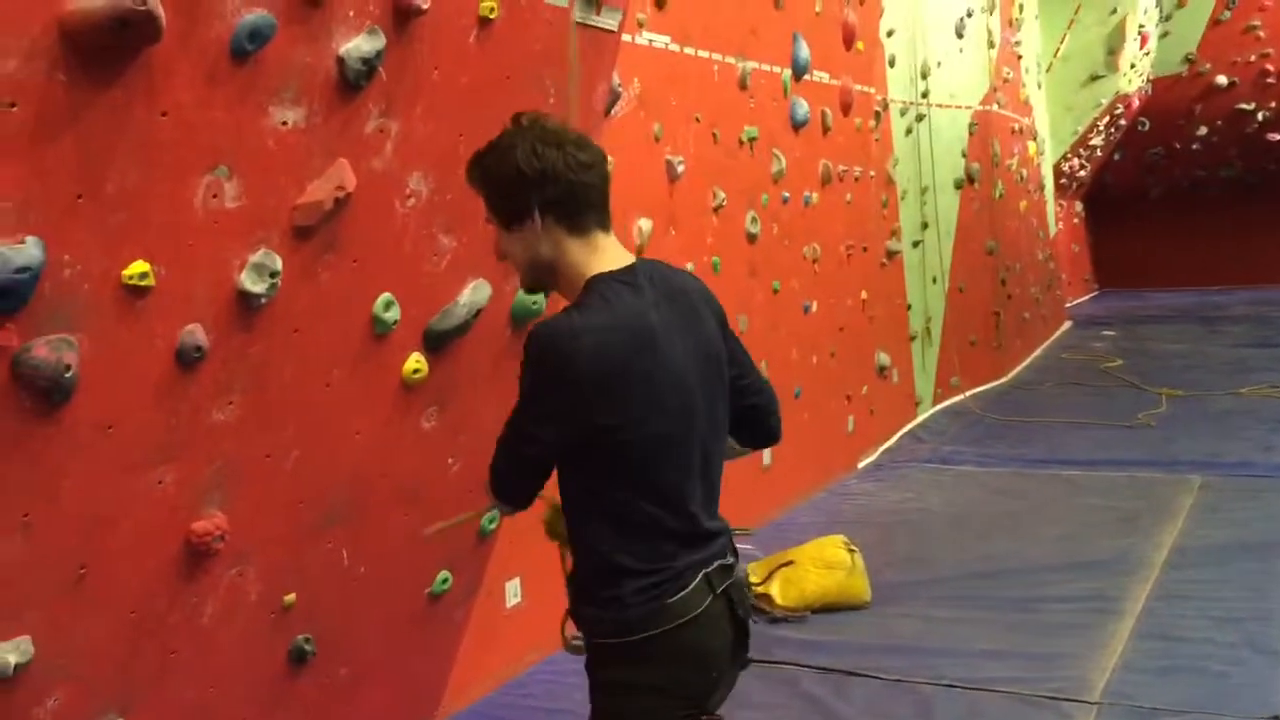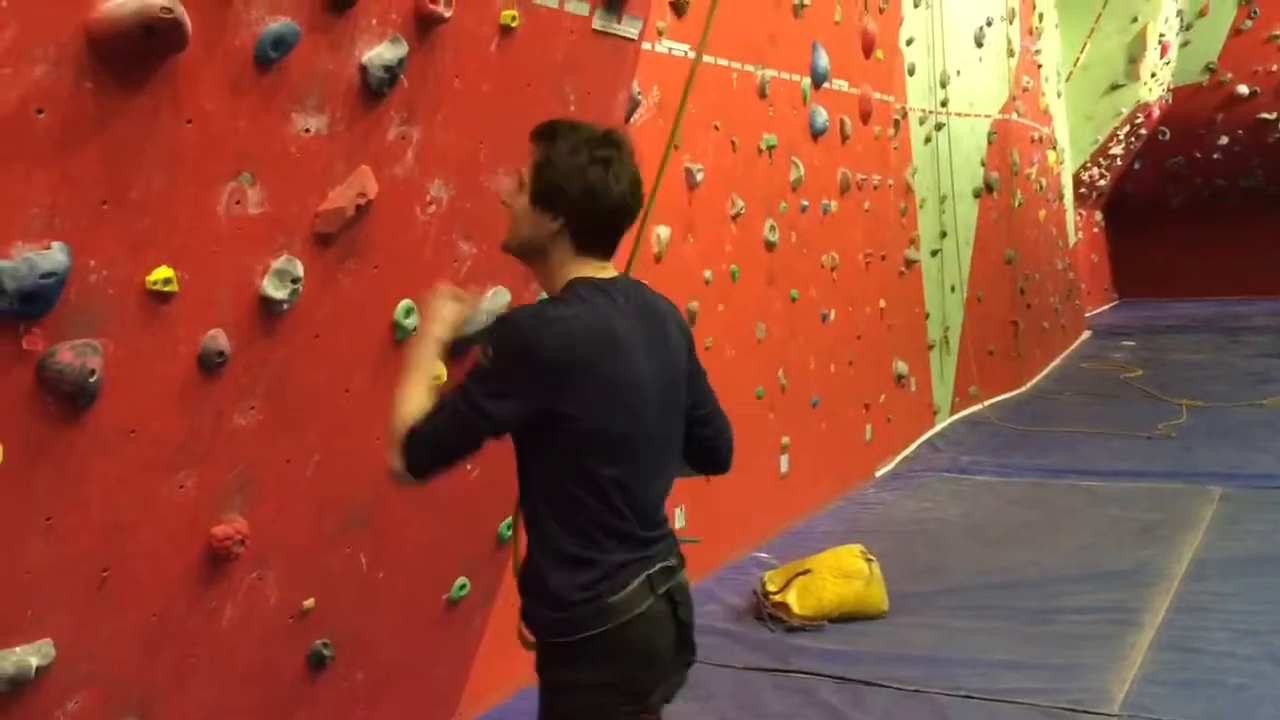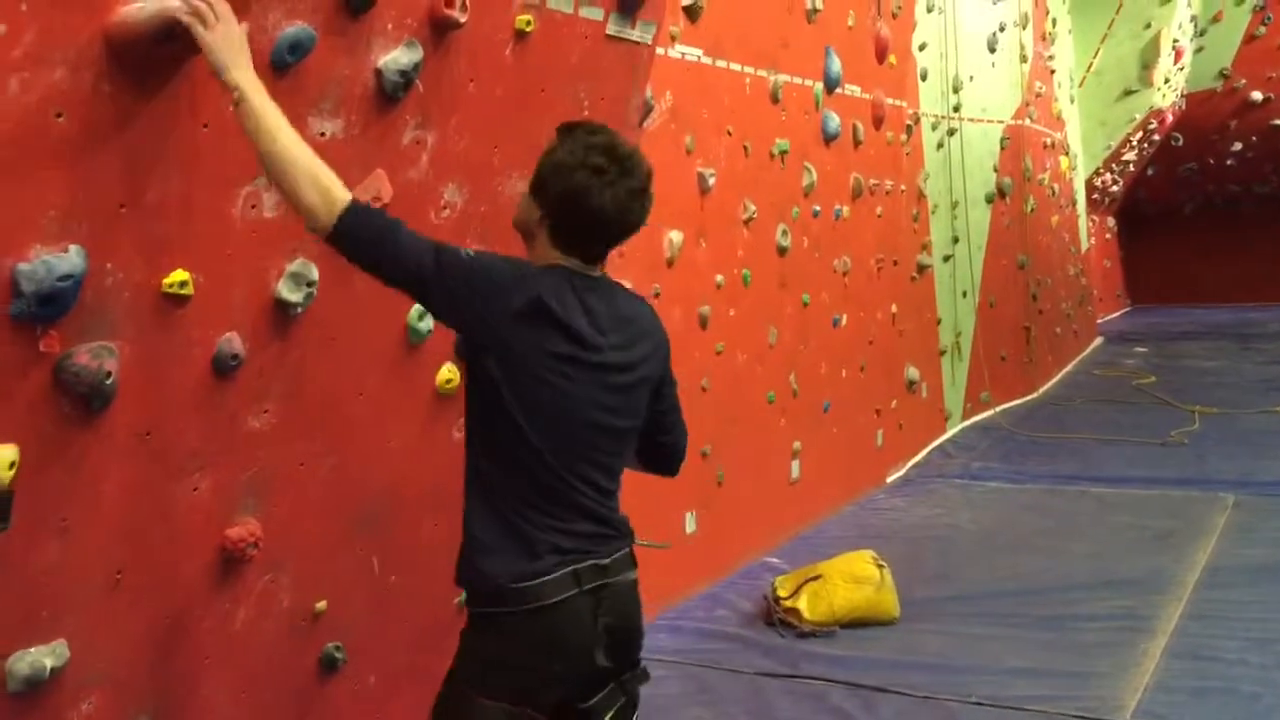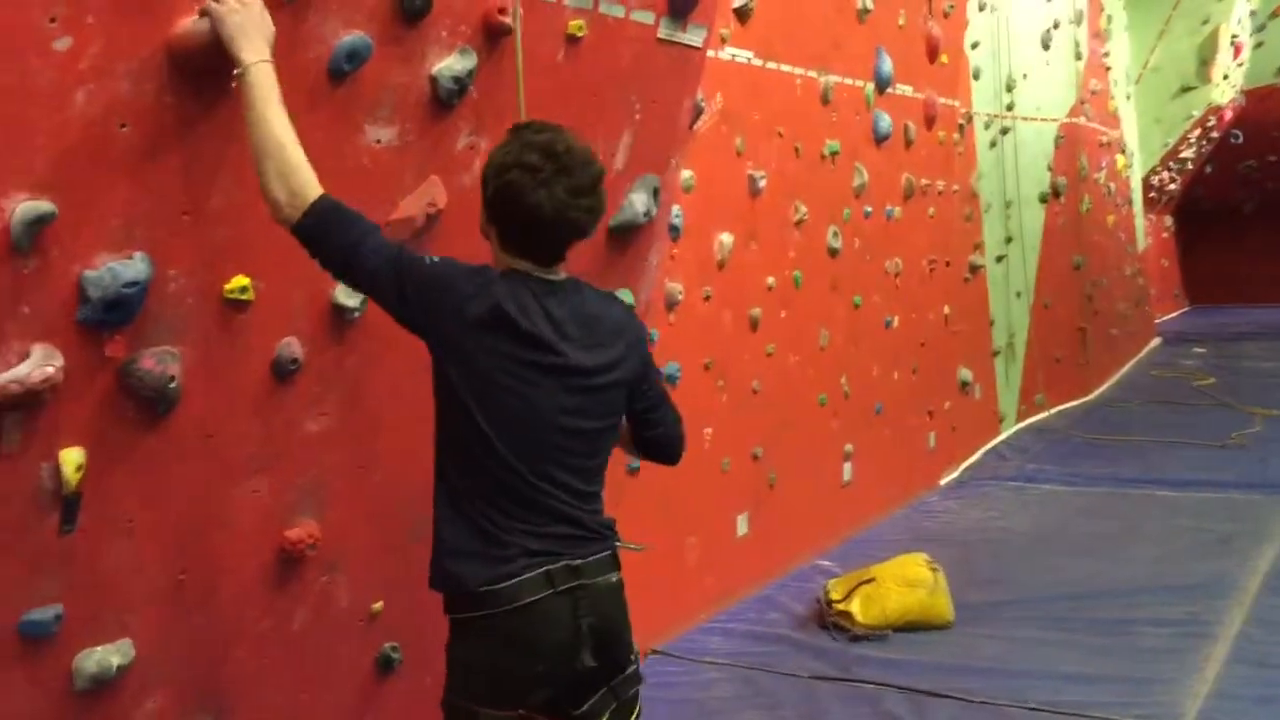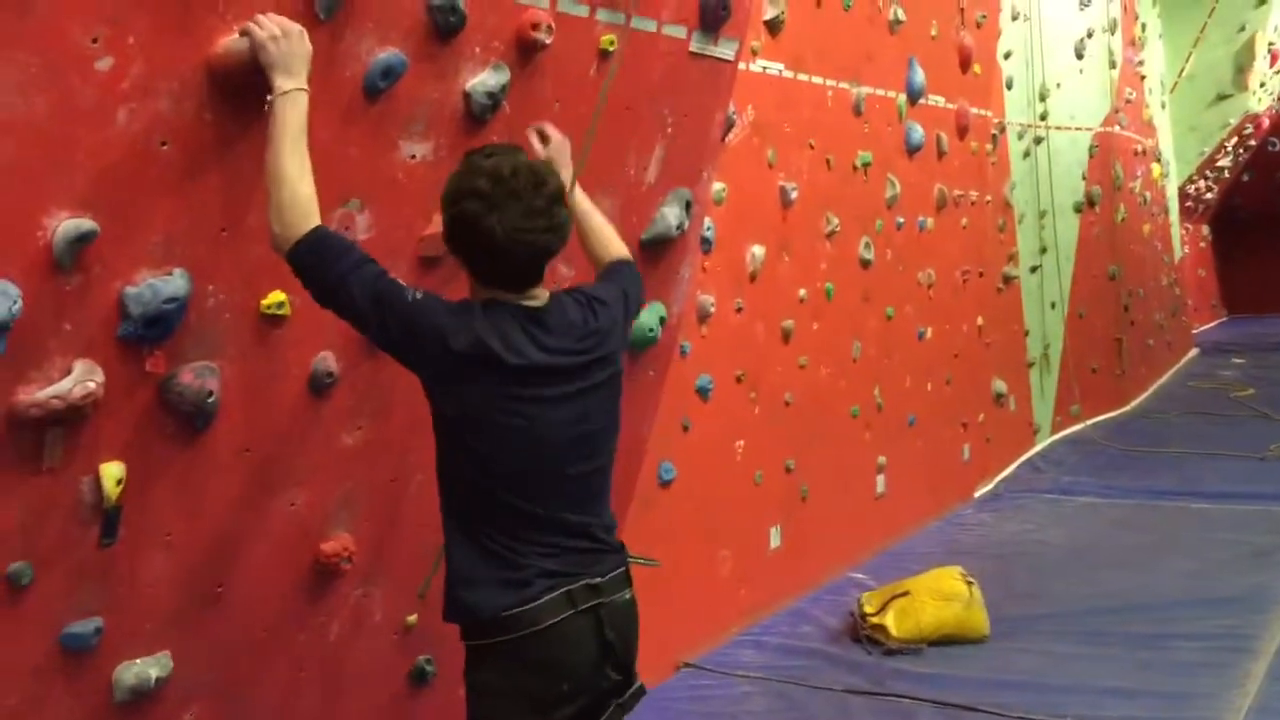
dt=0.4s
person 1, frame 1
left shoulder: (569, 343)
right shoulder: (687, 294)
left elbow: (511, 490)
right elbow: (762, 424)
left wrist: (539, 413)
left hip: (651, 633)
right hip: (712, 599)
person 1, frame 2
left shoulder: (537, 336)
right shoulder: (660, 316)
left elbow: (413, 455)
right elbow: (714, 451)
left wrist: (428, 344)
left hip: (600, 632)
right hip: (660, 606)
person 1, frame 3
left shoulder: (499, 297)
right shoulder: (642, 326)
left elbow: (329, 208)
right elbow: (666, 455)
left wrist: (242, 78)
left hip: (525, 614)
right hip: (613, 598)
person 1, frame 4
left shoulder: (460, 304)
right shoulder: (615, 325)
left elbow: (295, 198)
right elbow: (666, 441)
left hip: (506, 617)
right hip: (598, 598)
person 1, frame 5
left shoulder: (449, 340)
right shoulder: (593, 323)
left elbow: (294, 232)
right elbow: (624, 264)
left wrist: (289, 84)
right wrist: (565, 177)
left hip: (524, 639)
right hip: (609, 613)
